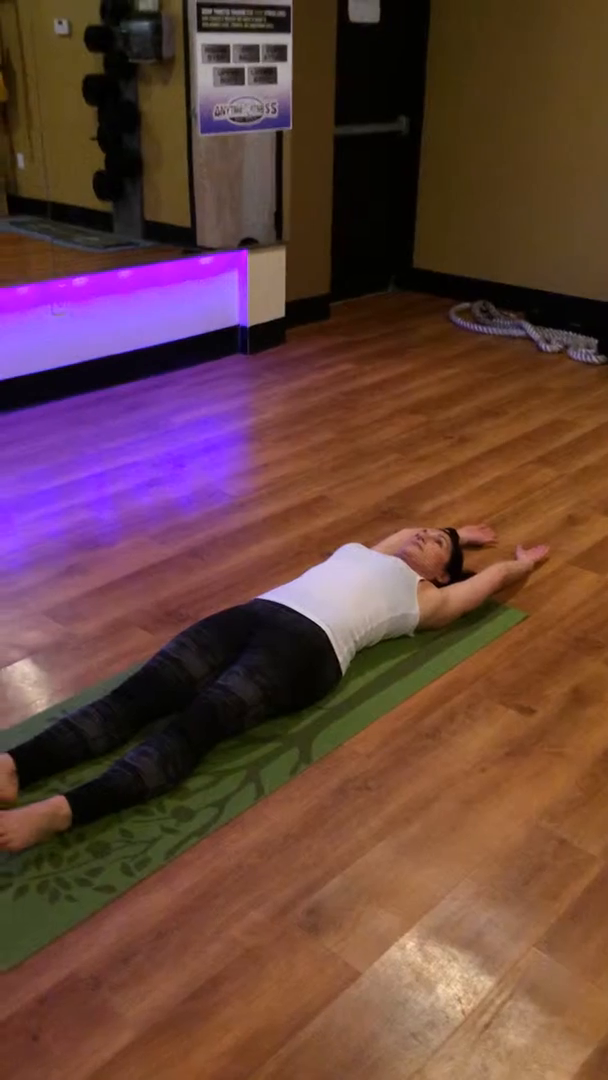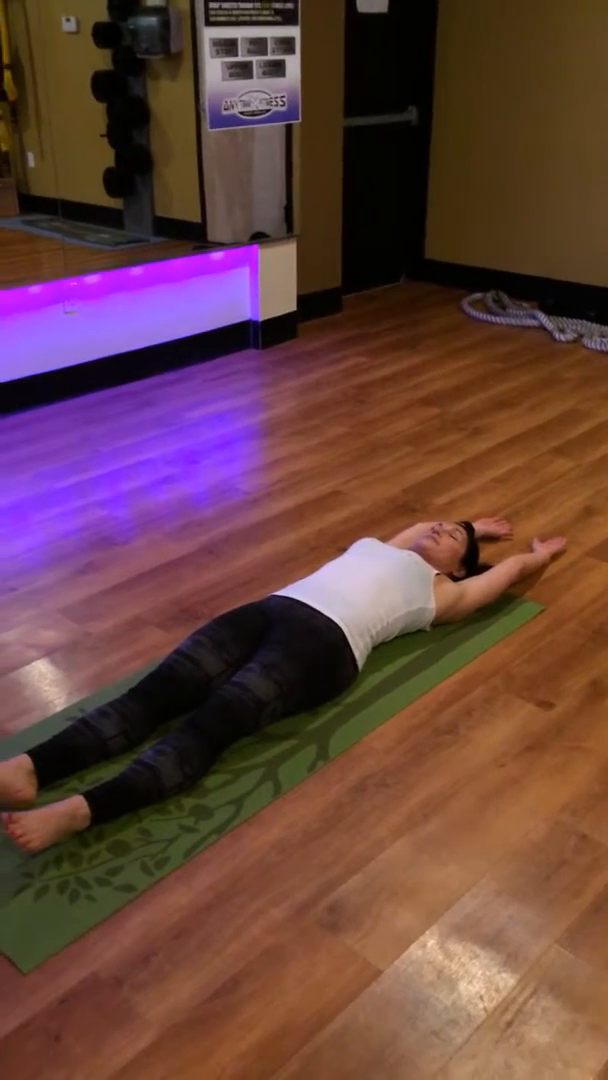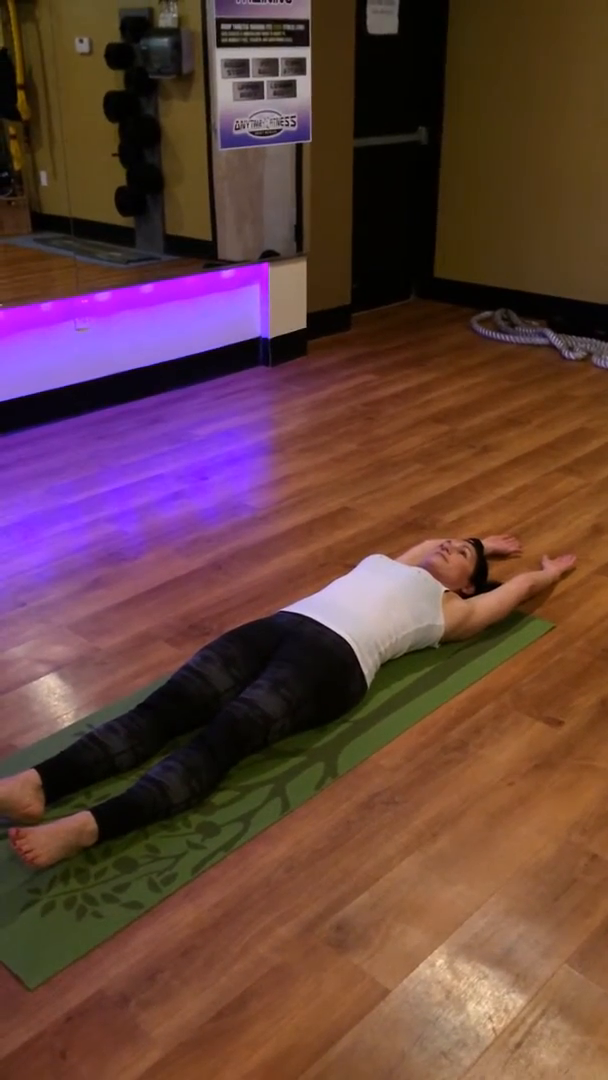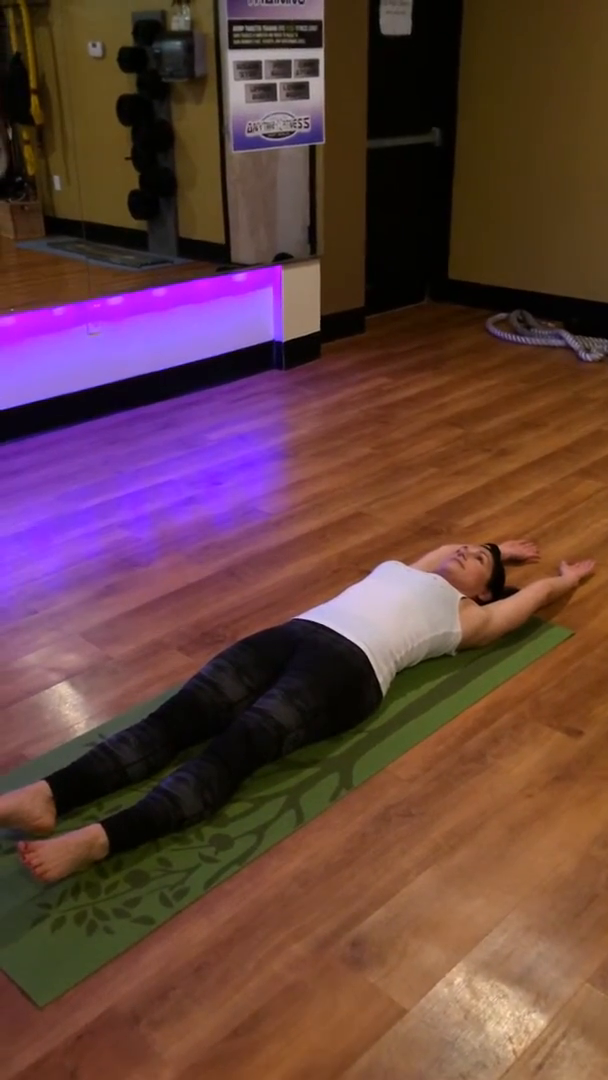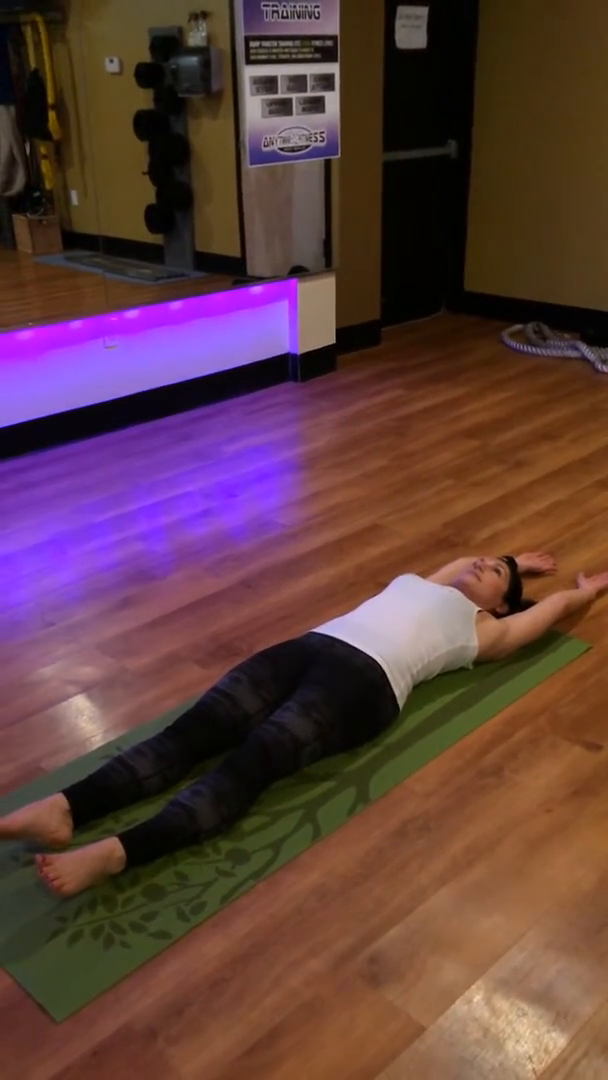
dt=1s
person 1, frame 1
left shoulder: (426, 597)
right shoulder: (364, 551)
left elbow: (495, 577)
right elbow: (410, 533)
left wrist: (527, 560)
right wrist: (459, 532)
left hip: (310, 643)
right hip: (257, 612)
left knee: (195, 722)
right knee: (140, 693)
left ankle: (63, 810)
person 1, frame 2
left shoulder: (442, 591)
right shoulder: (379, 547)
left elbow: (512, 569)
right elbow: (424, 525)
left wrist: (542, 552)
right wrist: (470, 524)
left hip: (326, 642)
right hip: (273, 610)
left knee: (213, 721)
right knee: (159, 691)
left ankle: (81, 810)
person 1, frame 3
left shoulder: (451, 609)
right shoulder: (389, 563)
left elbow: (520, 587)
right elbow: (434, 542)
left wrist: (551, 570)
right wrist: (479, 542)
left hip: (335, 658)
right hip: (282, 625)
left knee: (222, 736)
right knee: (168, 706)
left ankle: (88, 826)
person 1, frame 4
left shoulder: (468, 615)
right shoulder: (405, 570)
left elbow: (541, 592)
right elbow: (449, 548)
left wrist: (571, 575)
right wrist: (498, 547)
left hip: (351, 666)
right hip: (296, 632)
left knee: (235, 745)
right knee: (179, 716)
left ankle: (99, 839)
right ankle: (49, 794)
person 1, frame 5
left shoulder: (484, 630)
right shoulder: (419, 583)
left elbow: (558, 604)
right elbow: (463, 562)
right wrist: (512, 559)
left hip: (367, 680)
right hip: (312, 647)
left knee: (252, 760)
right knee: (196, 729)
left ankle: (116, 853)
right ankle: (66, 807)
